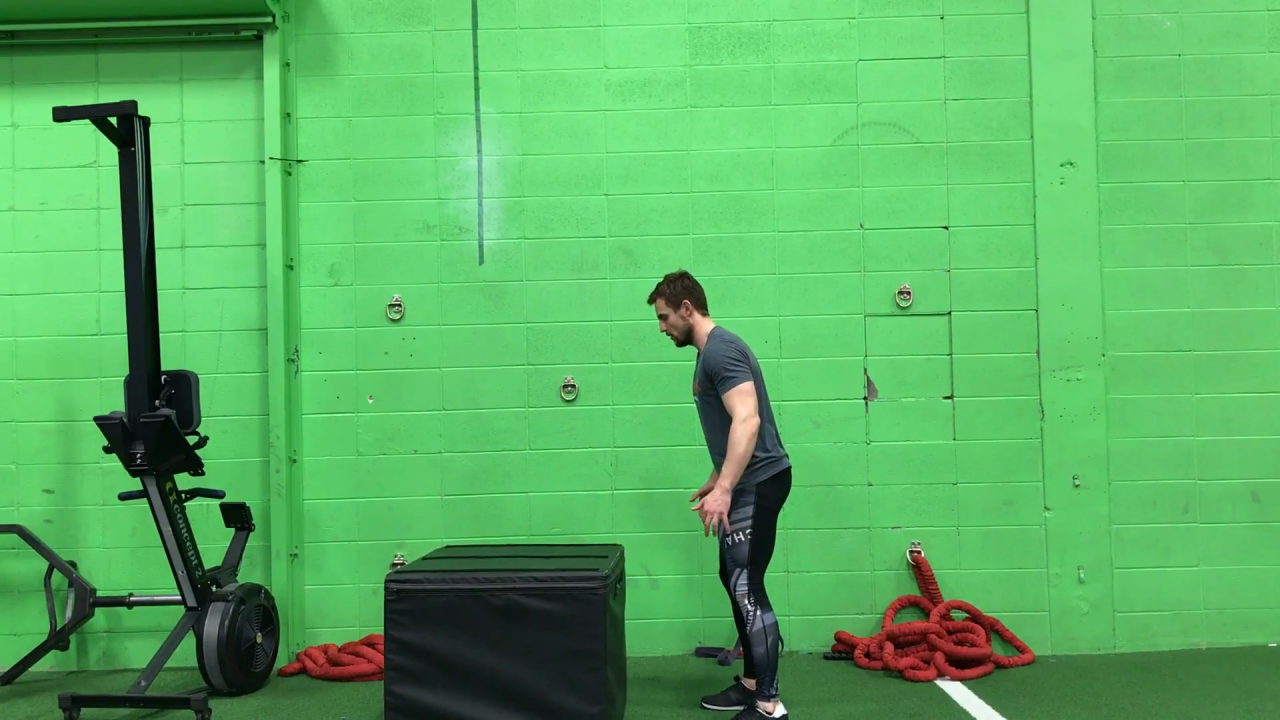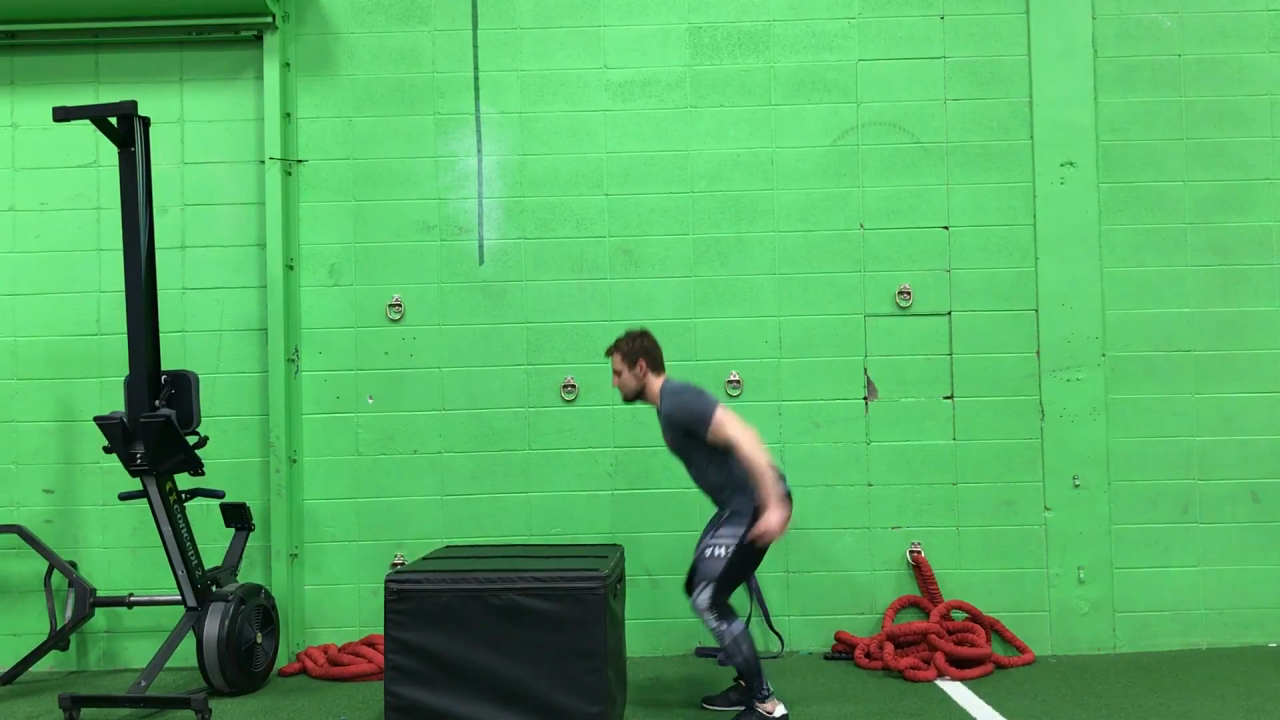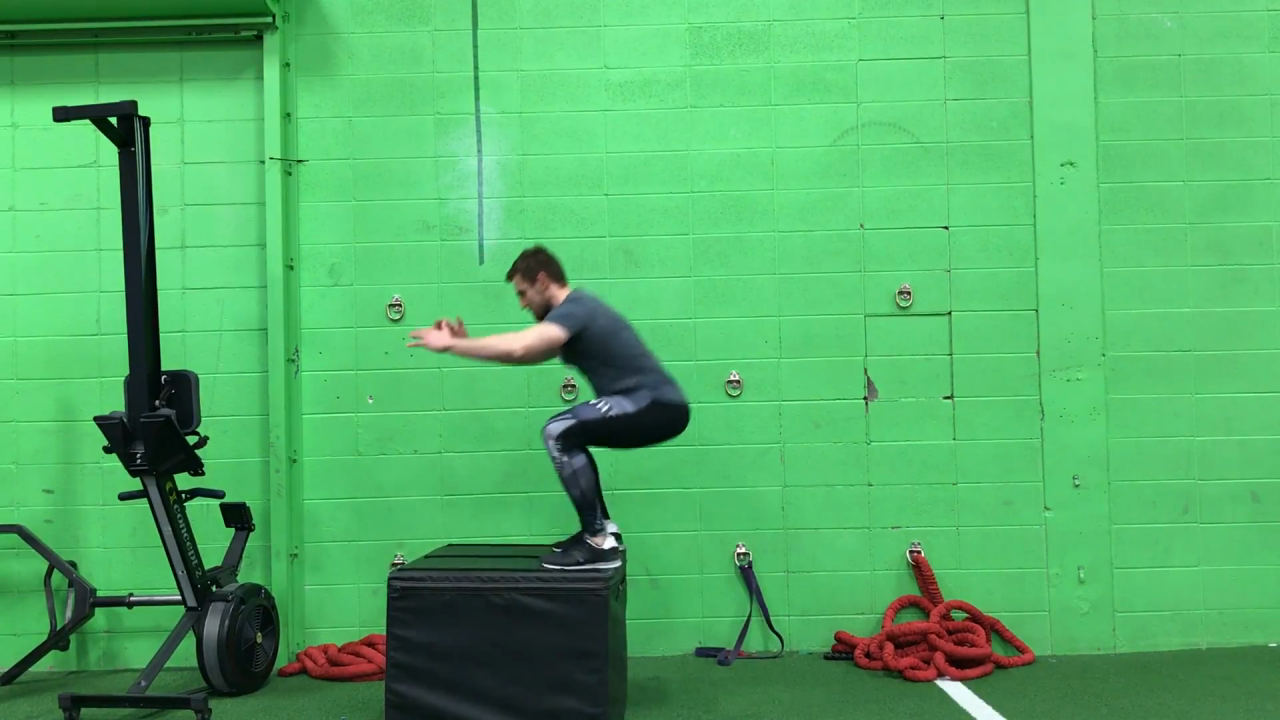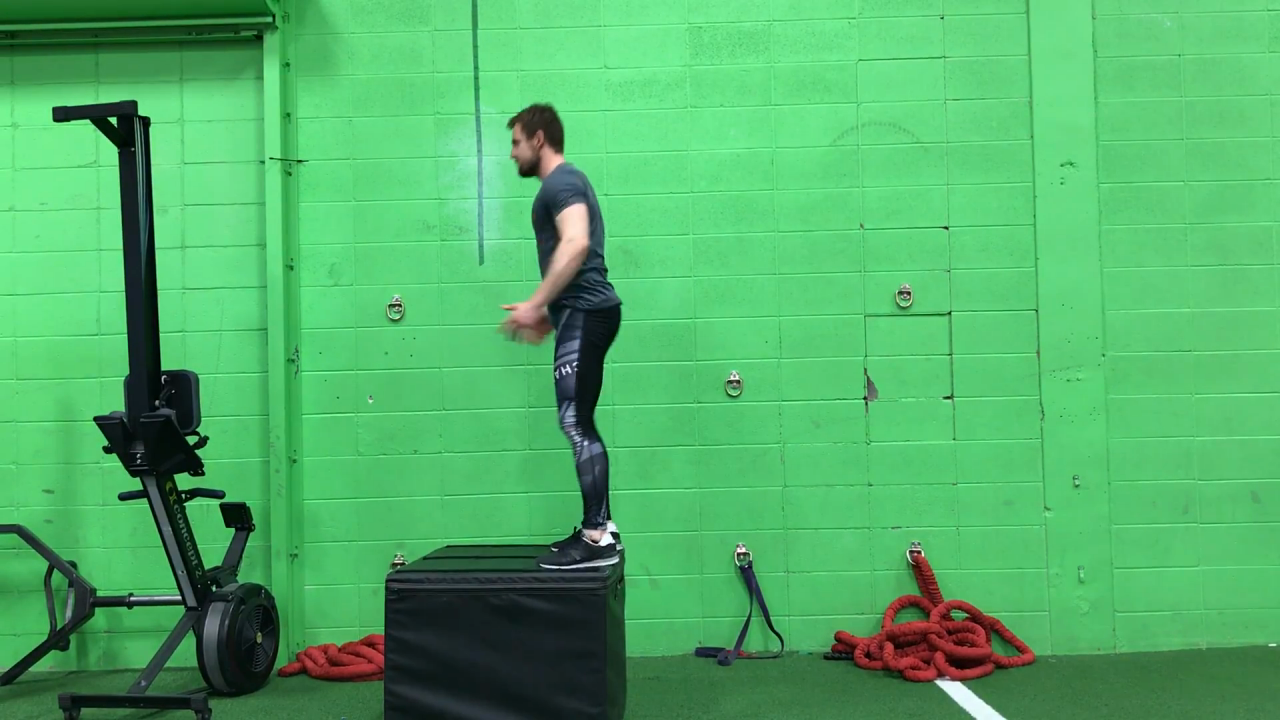
dt=0.7s
person 1, frame 1
left shoulder: (721, 350)
right shoulder: (710, 352)
left elbow: (748, 421)
left wrist: (723, 490)
right wrist: (716, 481)
left hip: (757, 483)
right hip: (745, 483)
left knee: (746, 588)
right knee: (735, 582)
right ankle: (752, 683)
person 1, frame 2
left shoulder: (680, 403)
right shoulder: (674, 403)
left elbow: (743, 439)
left wrist: (773, 505)
left hip: (753, 506)
right hip: (740, 505)
left knee: (708, 598)
right knee: (704, 591)
right ankle: (751, 685)
person 1, frame 3
left shoulder: (574, 310)
right shoulder: (576, 309)
left elbow: (516, 348)
right elbow: (525, 349)
left wrist: (449, 345)
right wrist: (466, 342)
left hip: (660, 407)
right hip: (656, 406)
left knee: (559, 433)
right knee: (569, 436)
left ankle: (599, 541)
right ankle: (600, 530)
person 1, frame 4
left shoulder: (561, 181)
right shoulder: (566, 183)
left elbow: (575, 244)
left wrist: (537, 304)
right wrist: (548, 313)
left hip: (584, 313)
right hip: (585, 312)
left knee: (575, 421)
right knee: (579, 421)
left ankle: (596, 537)
right ankle: (600, 527)
